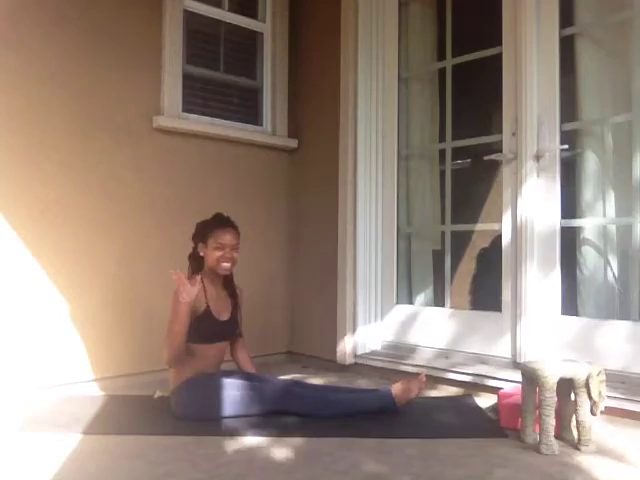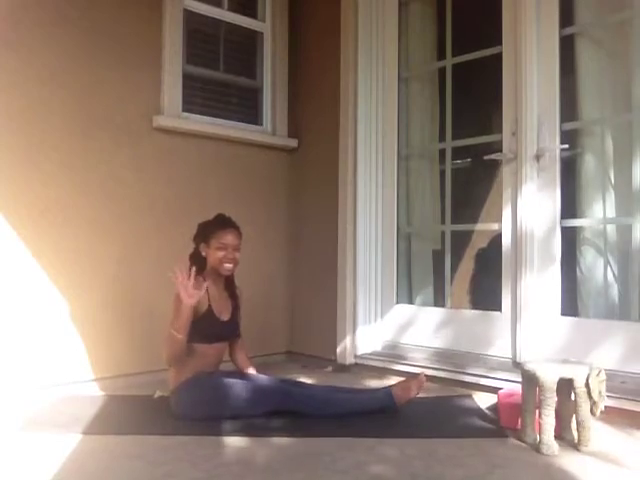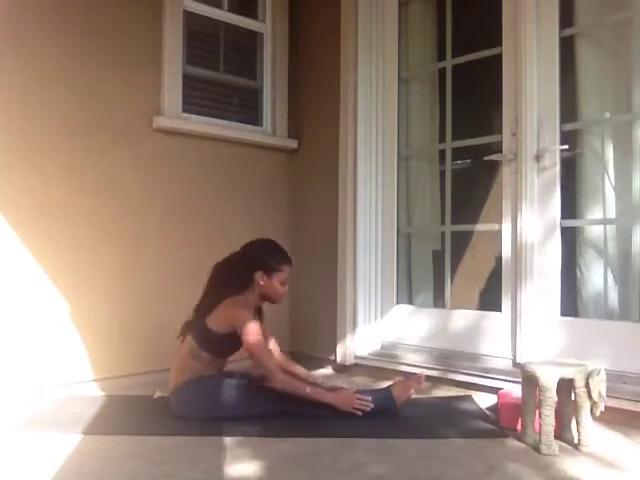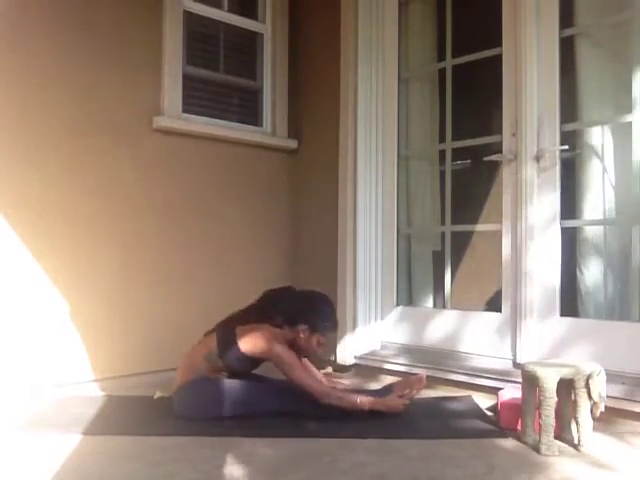
dt=0.7s
person 1, frame 1
left shoulder: (233, 292)
right shoulder: (190, 289)
right elbow: (171, 358)
left wrist: (260, 383)
right wrist: (185, 305)
left hip: (214, 381)
right hip: (191, 392)
left knee: (287, 387)
right knee: (283, 395)
left ankle: (385, 395)
right ankle: (387, 397)
person 1, frame 2
left shoulder: (232, 293)
right shoulder: (193, 291)
right elbow: (171, 355)
left wrist: (259, 383)
right wrist: (187, 308)
left hip: (211, 383)
right hip: (191, 392)
left knee: (287, 387)
right knee: (283, 395)
left ankle: (384, 395)
right ankle: (387, 397)
person 1, frame 3
left shoulder: (247, 306)
right shoulder: (240, 311)
left elbow: (278, 359)
right elbow: (272, 376)
left wrist: (323, 385)
right wrist: (328, 396)
left hip: (206, 385)
right hip: (192, 394)
left knee: (288, 391)
right knee: (281, 399)
left ankle: (383, 398)
right ankle: (385, 400)
person 1, frame 4
left shoulder: (280, 332)
right shoulder: (271, 342)
left elbow: (320, 382)
right elbow: (325, 396)
left wrist: (378, 394)
right wrist: (379, 403)
left hip: (211, 383)
right hip: (194, 393)
left knee: (291, 390)
right knee: (285, 398)
left ankle: (386, 393)
